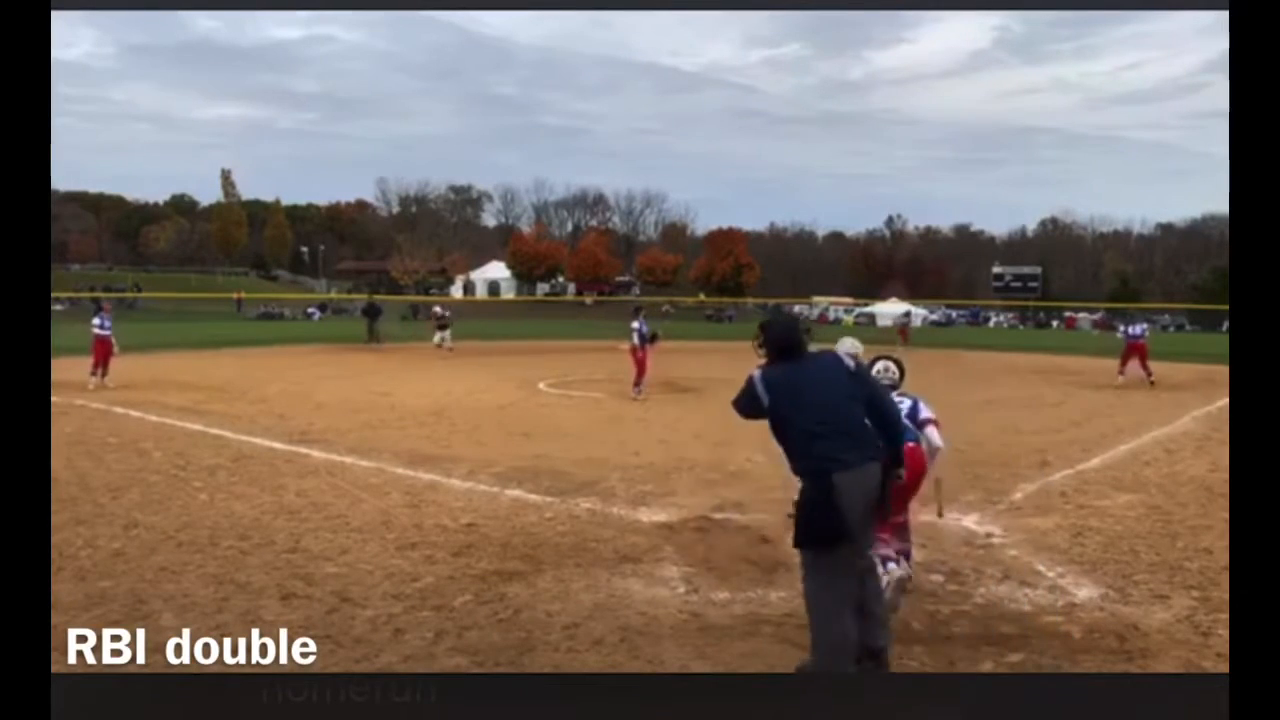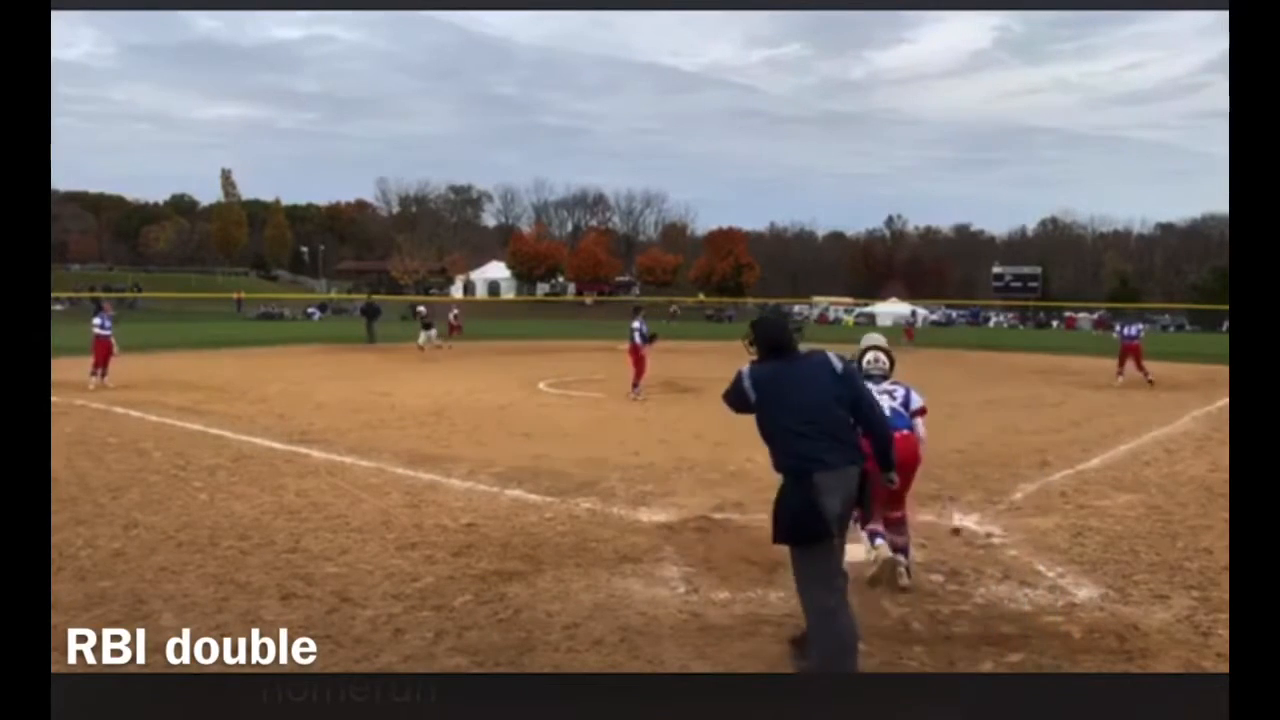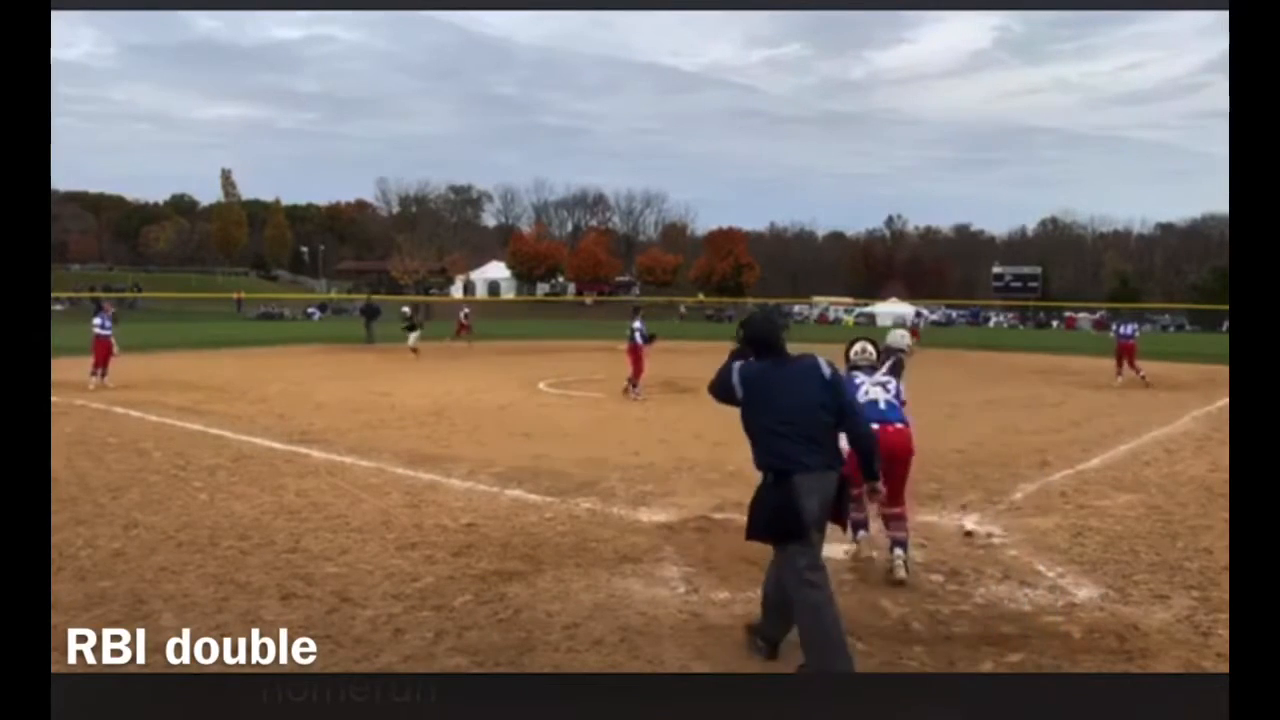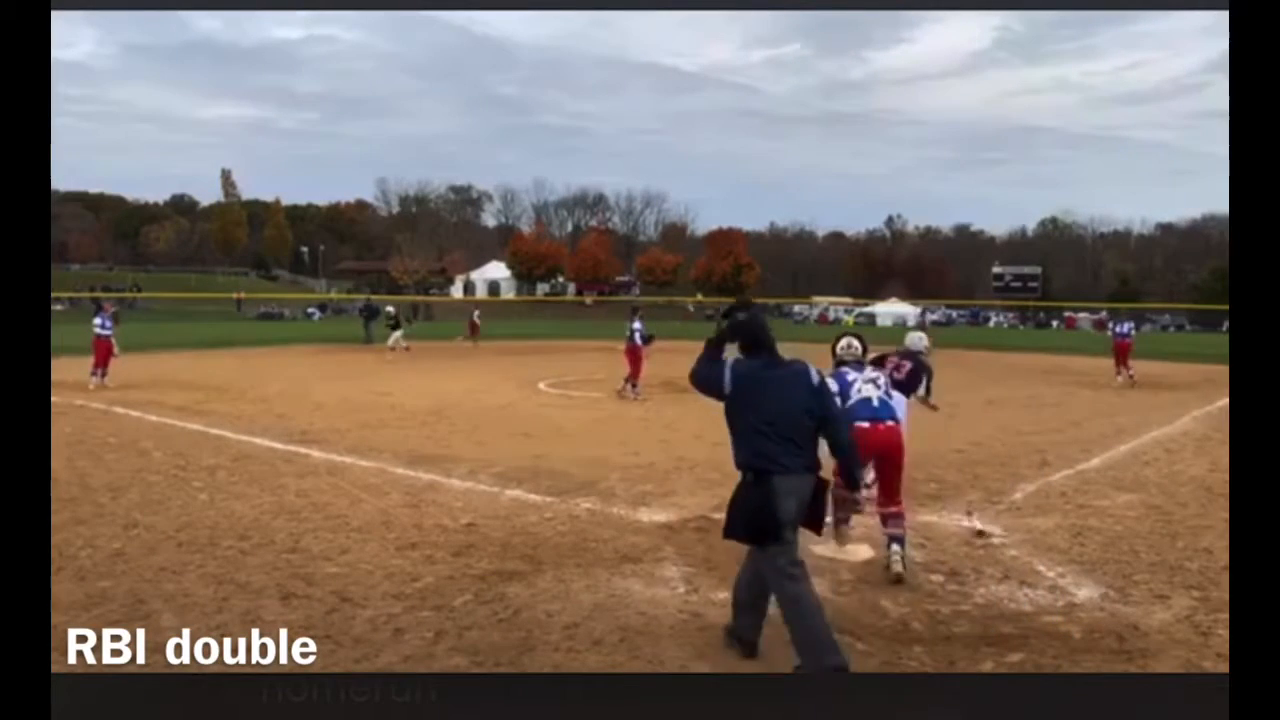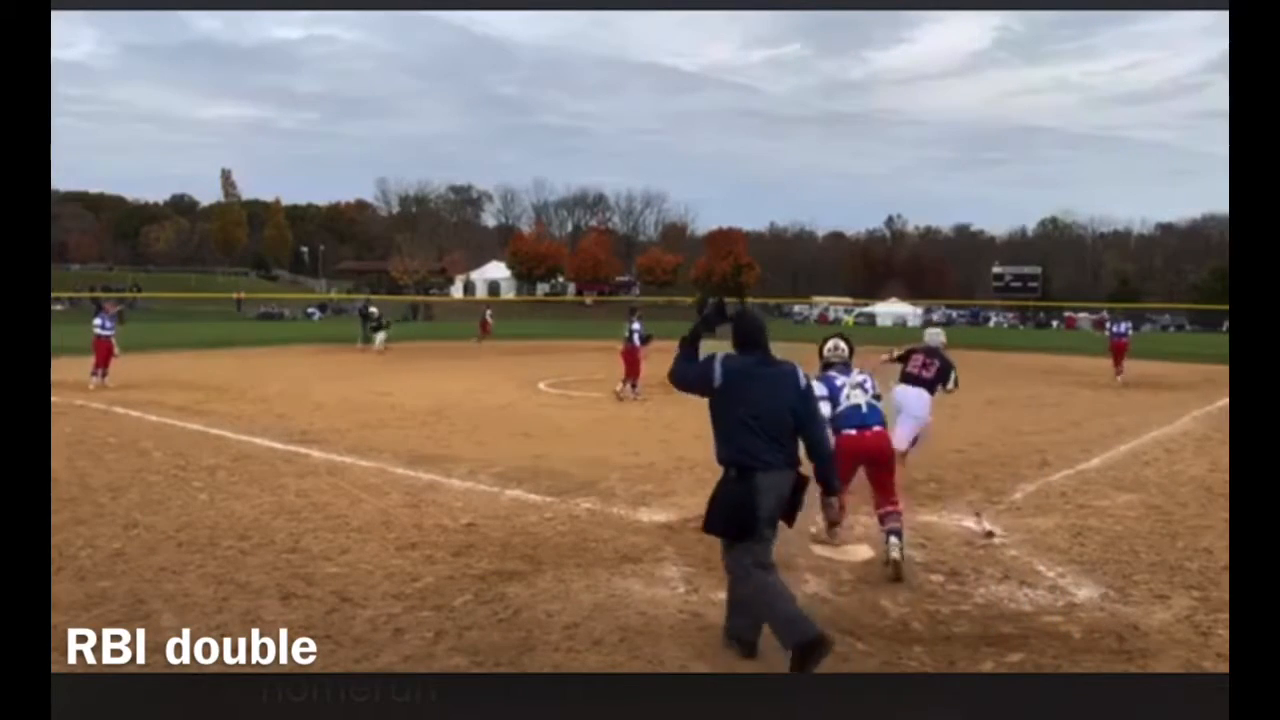
dt=0.1s
person 1, frame 1
left shoulder: (768, 381)
right shoulder: (842, 363)
left elbow: (745, 407)
right elbow: (887, 414)
right wrist: (894, 461)
left hip: (828, 487)
right hip: (868, 475)
left knee: (828, 577)
right knee: (858, 565)
left ankle: (832, 665)
right ankle: (873, 646)
person 1, frame 2
left shoulder: (755, 378)
right shoulder: (831, 363)
left elbow: (734, 399)
right elbow: (874, 417)
left wrist: (759, 363)
right wrist: (886, 465)
left hip: (807, 486)
right hip: (848, 477)
left knee: (818, 577)
right knee: (827, 565)
left ankle: (832, 665)
right ankle: (819, 640)
person 1, frame 3
left shoulder: (745, 376)
right shoulder: (819, 368)
left elbow: (718, 387)
right elbow: (857, 426)
left wrist: (740, 354)
right wrist: (871, 473)
left hip: (787, 486)
right hip: (827, 480)
left knee: (805, 576)
right knee: (792, 558)
left ankle: (833, 667)
right ankle: (769, 631)
person 1, frame 4
left shoulder: (732, 373)
right shoulder: (807, 374)
left elbow: (700, 376)
right elbow: (838, 433)
left wrist: (717, 341)
right wrist: (852, 482)
left hip: (766, 487)
right hip: (803, 482)
left knee: (786, 573)
right knee: (766, 557)
left ankle: (825, 662)
right ankle: (743, 631)
person 1, frame 5
left shoulder: (722, 368)
right shoulder: (793, 375)
left elbow: (682, 376)
right elbow: (816, 436)
left wrist: (693, 337)
right wrist: (829, 488)
left hip: (746, 483)
right hip: (783, 480)
left knee: (750, 567)
right knee: (750, 555)
left ankle: (805, 637)
right ankle: (741, 632)
person 2, frame 1
right shoulder: (914, 403)
right elbow: (936, 444)
right wrist: (928, 468)
right hip: (913, 458)
left knee: (879, 525)
right knee: (897, 513)
left ankle: (892, 573)
right ankle: (902, 570)
person 2, frame 2
right shoulder: (904, 391)
right elbow: (920, 433)
left hip: (873, 445)
right hip: (906, 445)
left knee: (869, 503)
right knee: (894, 506)
left ankle: (880, 549)
right ankle: (900, 566)
person 2, frame 3
left shoulder: (846, 382)
right shoulder: (893, 380)
right hip: (901, 436)
left knee: (854, 487)
right knee: (894, 500)
left ankle: (861, 539)
right ankle: (899, 559)
person 2, frame 4
left shoulder: (834, 379)
right shoulder: (880, 375)
left hip: (861, 434)
right hip: (891, 433)
left knee: (845, 481)
right knee: (891, 499)
left ankle: (841, 529)
right ankle: (896, 555)
person 2, frame 5
left shoulder: (823, 382)
right shoulder: (866, 377)
left elbow: (824, 416)
left hip: (850, 439)
right hip: (880, 438)
right knee: (887, 499)
left ankle: (833, 533)
right ankle: (893, 546)
